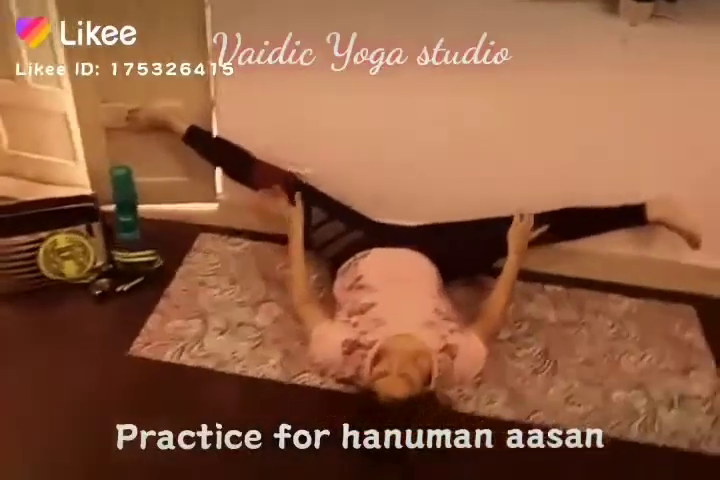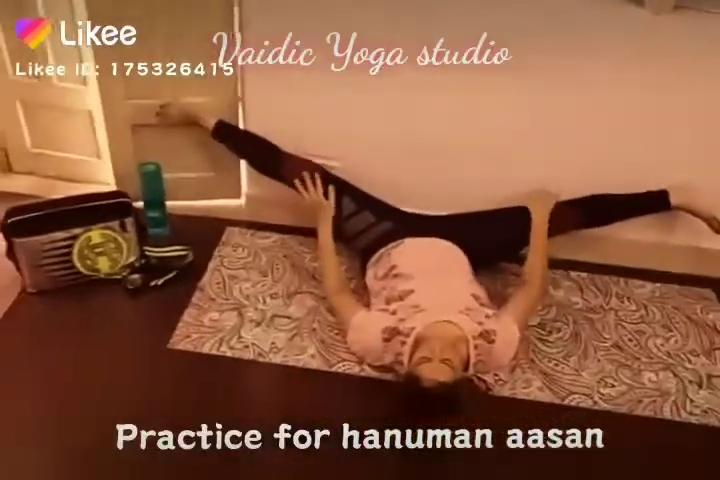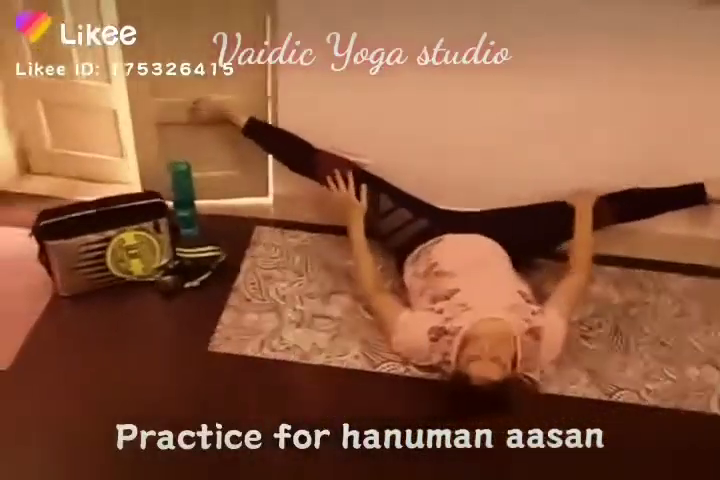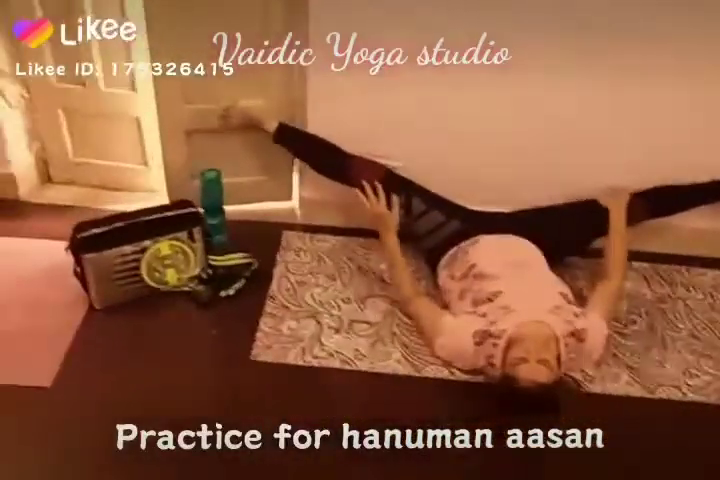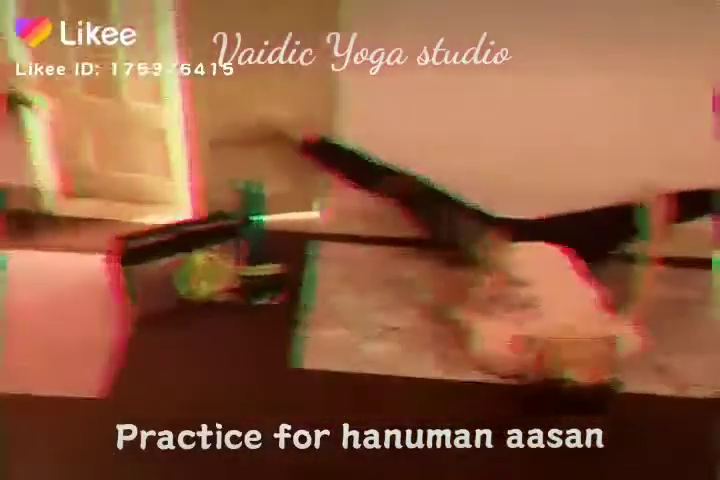
dt=0.3s
person 1, frame 1
left shoulder: (337, 354)
right shoulder: (458, 362)
left elbow: (303, 301)
right elbow: (490, 319)
left wrist: (295, 232)
right wrist: (516, 253)
left hip: (362, 253)
right hip: (423, 258)
left knee: (277, 184)
right knee: (531, 227)
person 1, frame 2
left shoulder: (375, 341)
right shoulder: (495, 347)
left elbow: (336, 293)
right elbow: (532, 289)
left wrist: (324, 223)
right wrist: (540, 224)
left hip: (393, 243)
right hip: (451, 245)
left knee: (305, 175)
right knee: (558, 215)
person 1, frame 3
left shoulder: (423, 343)
right shoulder: (544, 343)
left elbow: (373, 292)
right elbow: (578, 277)
left wrist: (354, 220)
right wrist: (585, 214)
left hip: (429, 245)
right hip: (491, 243)
left knee: (340, 174)
person 1, frame 4
left shoulder: (464, 346)
right shoulder: (585, 343)
left elbow: (410, 298)
right elbow: (612, 280)
left wrist: (387, 232)
right wrist: (616, 217)
left hip: (461, 248)
right hip: (523, 243)
left knee: (374, 181)
person 1, frame 5
left shoulder: (502, 353)
right shoulder: (620, 345)
left elbow: (449, 298)
right elbow: (638, 310)
left wrist: (484, 267)
right wrist: (654, 243)
left hip: (507, 257)
right hip: (554, 253)
